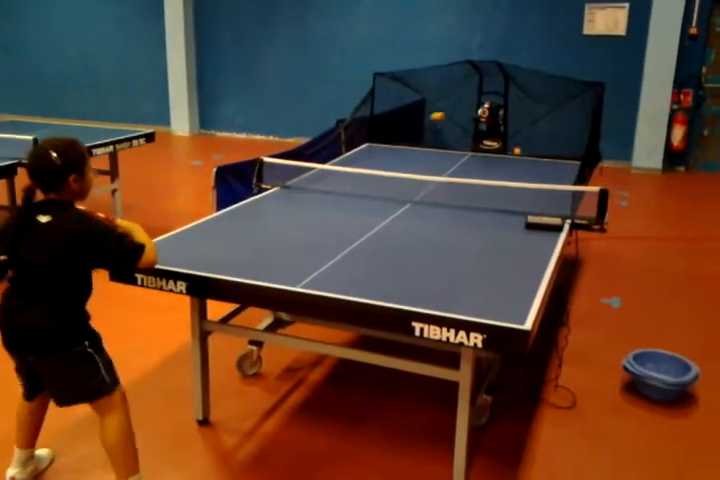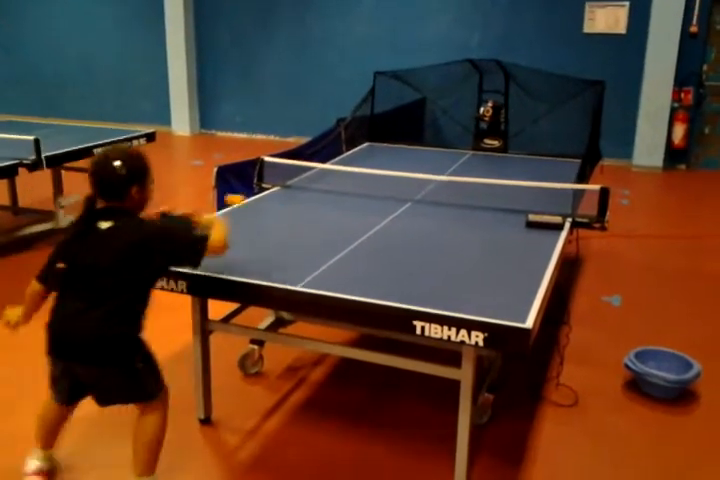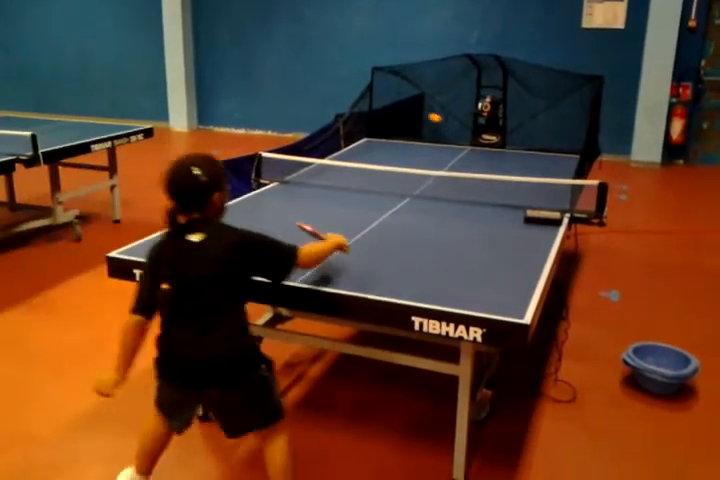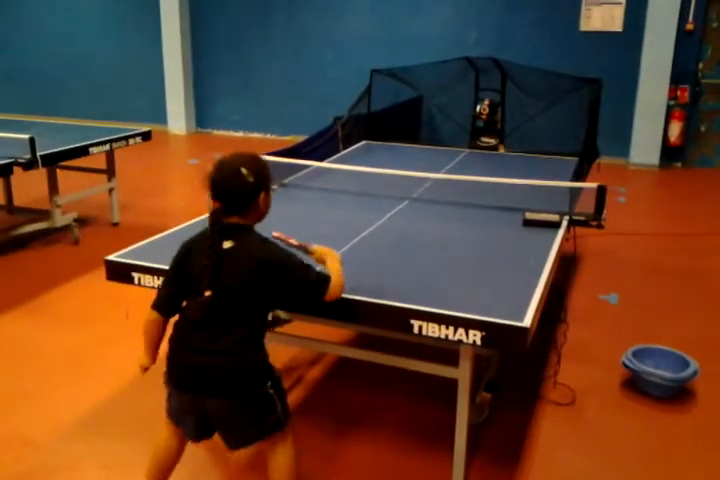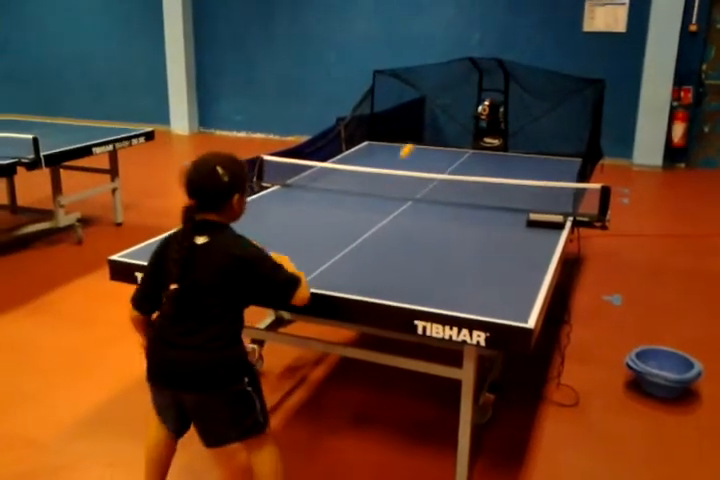
dt=0.4s
person 1, frame 1
right shoulder: (84, 227)
right elbow: (147, 259)
right wrist: (135, 229)
right hip: (61, 335)
left knee: (36, 391)
right knee: (112, 405)
person 1, frame 2
left shoulder: (79, 231)
right shoulder: (149, 233)
left elbow: (42, 282)
right elbow: (217, 243)
right wrist: (213, 222)
left hip: (62, 338)
right hip: (111, 343)
left knee: (63, 397)
right knee: (154, 403)
person 1, frame 3
left shoulder: (161, 252)
right shoulder: (239, 243)
left elbow: (138, 318)
right elbow: (303, 257)
left wrist: (118, 373)
right wrist: (332, 242)
left hip: (177, 365)
right hip: (233, 364)
left knee: (166, 417)
right knee: (273, 431)
person 1, frame 4
left shoulder: (191, 248)
right shoulder: (269, 256)
left elbow: (158, 314)
right elbow: (332, 291)
left wrist: (150, 355)
right wrist: (331, 258)
left hip: (184, 369)
right hip: (240, 375)
left knee: (175, 430)
right knee: (277, 440)
person 1, frame 5
left shoulder: (169, 246)
right shoulder: (242, 253)
left elbow: (138, 312)
right elbow: (300, 296)
left wrist: (152, 340)
right wrist: (283, 263)
left hip: (164, 364)
right hip: (218, 370)
left knee: (166, 426)
right knee: (259, 442)
